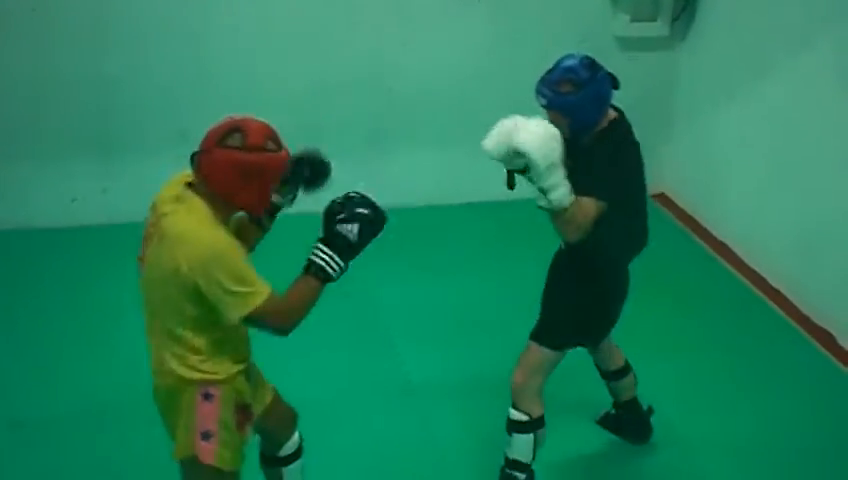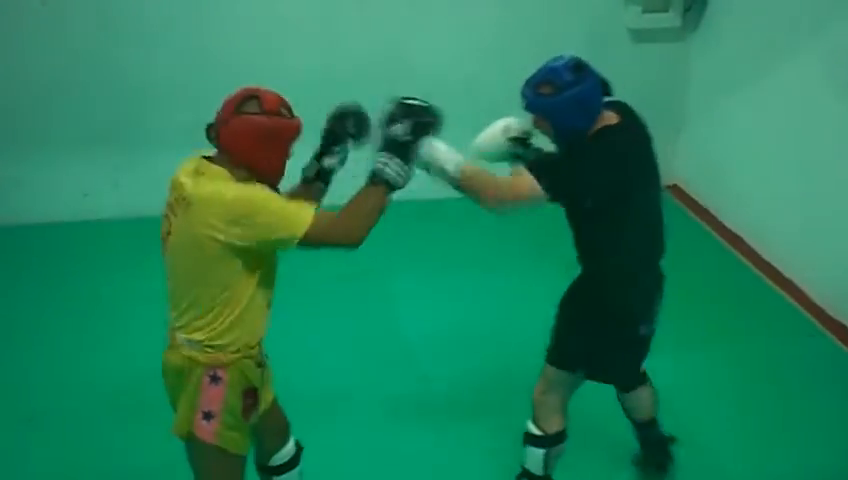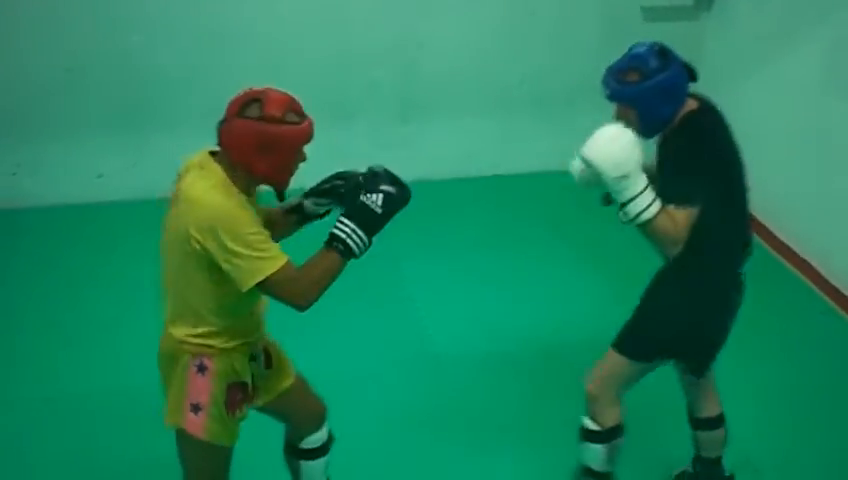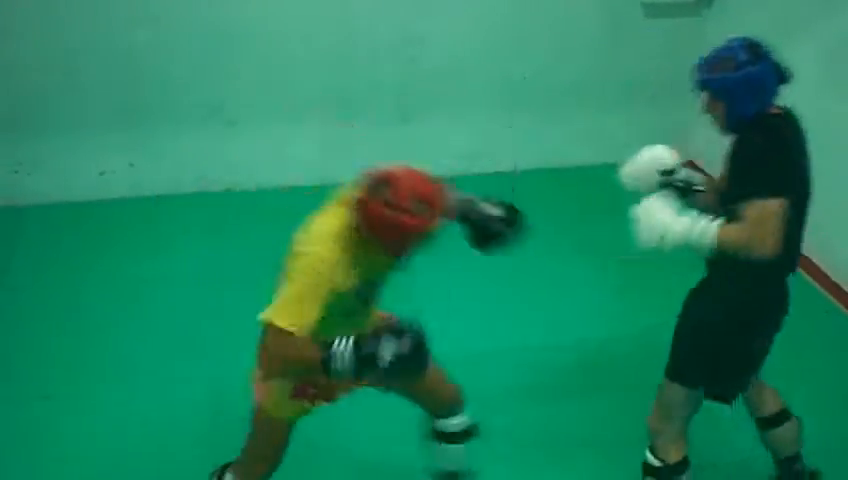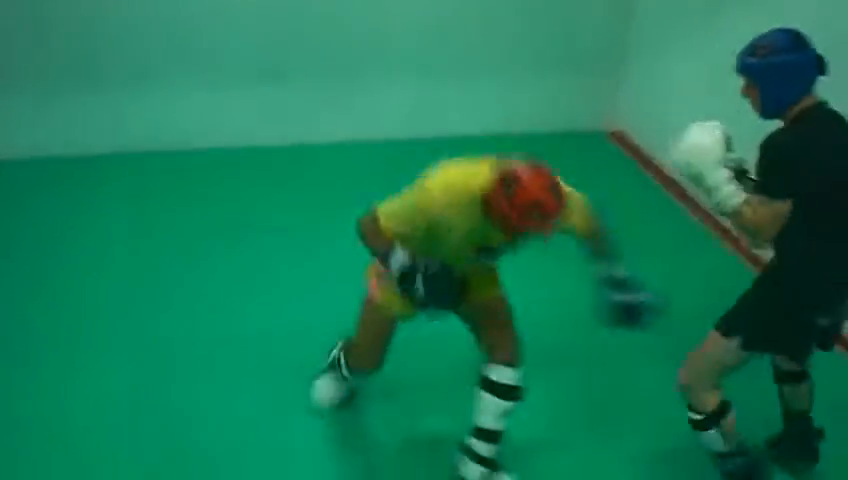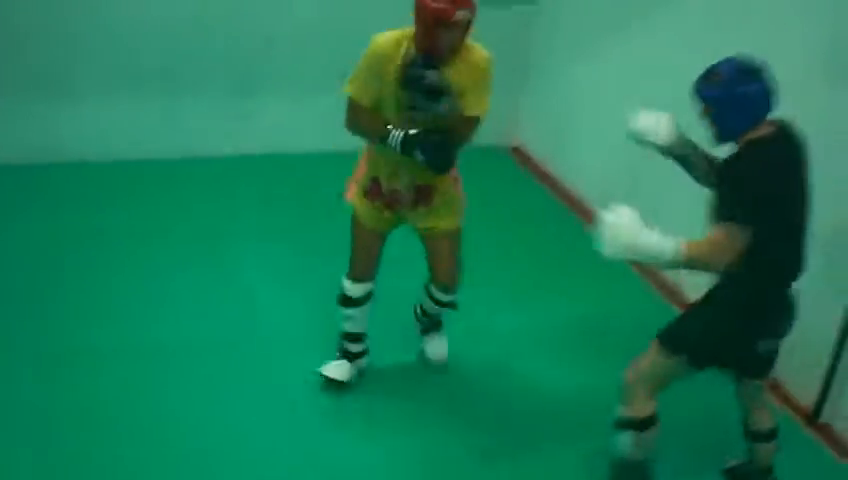
dt=0.4s
person 1, frame 1
left shoulder: (614, 151)
right shoulder: (593, 125)
left elbow: (572, 228)
right elbow: (562, 161)
left wrist: (545, 167)
right wrist: (524, 156)
left hip: (592, 272)
right hip: (592, 263)
left knee: (526, 380)
right knee: (596, 340)
right ankle: (632, 416)
person 1, frame 2
left shoulder: (594, 157)
right shoulder: (618, 118)
left elbow: (503, 190)
right elbow: (561, 178)
left wrist: (430, 152)
right wrist: (521, 152)
left hip: (611, 290)
right hip: (637, 277)
left knee: (549, 395)
right knee: (624, 365)
person 1, frame 3
left shoulder: (689, 147)
right shoulder: (695, 114)
left elbow: (672, 241)
left wrist: (626, 181)
right wrist: (632, 174)
left hip: (691, 287)
right hip: (714, 281)
left knee: (602, 386)
right knee: (696, 379)
person 1, frame 4
left shoulder: (762, 142)
right shoulder: (773, 130)
left elbow: (764, 242)
right elbow: (728, 198)
left wrist: (684, 229)
right wrist: (679, 178)
left hip: (736, 300)
right hip: (759, 296)
left knee: (666, 420)
right knee: (748, 383)
person 1, frame 5
left shoulder: (790, 143)
left elbow: (764, 230)
left wrist: (713, 175)
right wrist: (732, 170)
left hip: (799, 282)
left knee: (695, 377)
right knee: (786, 348)
right ankle: (799, 440)
person 1, frame 6
left shoulder: (749, 167)
right shoulder: (782, 138)
left elbow: (718, 255)
right elbow: (723, 180)
left wrist: (643, 243)
right wrist: (677, 147)
left hip: (742, 302)
right hip: (774, 303)
left knee: (638, 382)
right knee: (751, 386)
person 2, frame 1
left shoulder: (181, 190)
right shoulder: (206, 246)
left elbow: (234, 243)
right elbow: (281, 319)
left wrist: (280, 197)
right wrist: (333, 250)
left hip: (223, 366)
right hip: (200, 385)
left knee: (282, 424)
person 2, frame 2
left shoulder: (196, 173)
right shoulder: (236, 202)
left elbow: (277, 218)
right elbow: (348, 232)
left wrist: (328, 154)
right wrist: (394, 157)
left hip: (235, 353)
right hip: (212, 369)
left knee: (274, 438)
person 2, frame 3
left shoulder: (208, 165)
right shoulder: (216, 207)
left elbow: (261, 229)
right elbow: (299, 293)
left wrist: (314, 204)
right wrist: (357, 223)
left hip: (245, 339)
right hip: (205, 359)
left knee: (309, 417)
person 2, frame 4
left shoulder: (385, 200)
right shoulder: (320, 254)
left elbow: (439, 196)
right elbow: (278, 357)
left wrist: (470, 209)
right wrist: (359, 356)
left hip: (361, 327)
right hip: (305, 348)
left knee: (447, 398)
person 2, frame 5
left shoulder: (547, 196)
right shoulder: (444, 193)
left elbow: (589, 227)
right elbow: (370, 225)
left wrist: (617, 278)
right wrist: (407, 271)
left hip: (471, 270)
right hip: (416, 266)
left knee: (506, 353)
right knee: (366, 362)
right ankle: (345, 363)
person 2, frame 6
left shoulder: (477, 61)
right shoulder: (385, 49)
left elbow: (464, 134)
right elbow: (355, 118)
left wrist: (436, 98)
right wrist: (401, 139)
left hip: (435, 180)
right hip: (383, 173)
left knee: (446, 277)
right knee: (361, 270)
left ankle: (431, 319)
right ankle: (352, 351)
